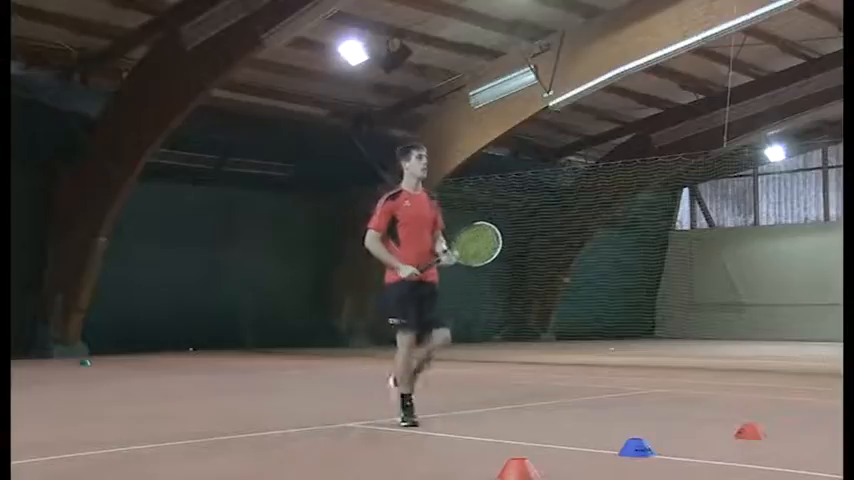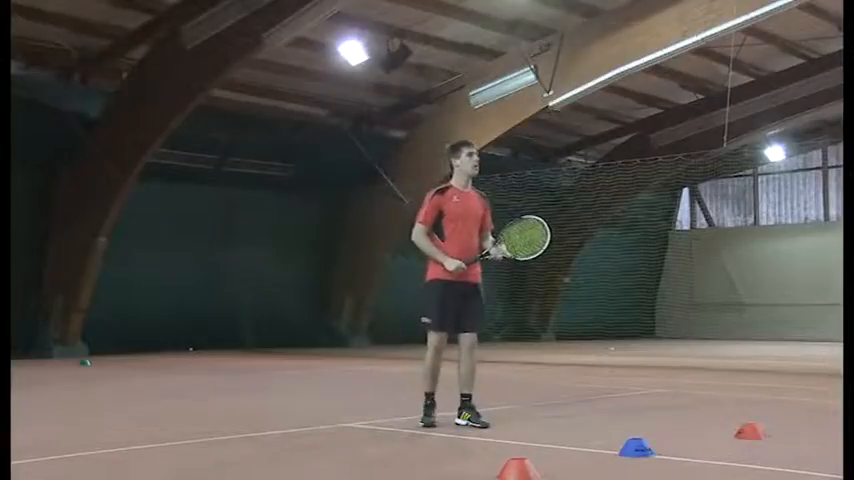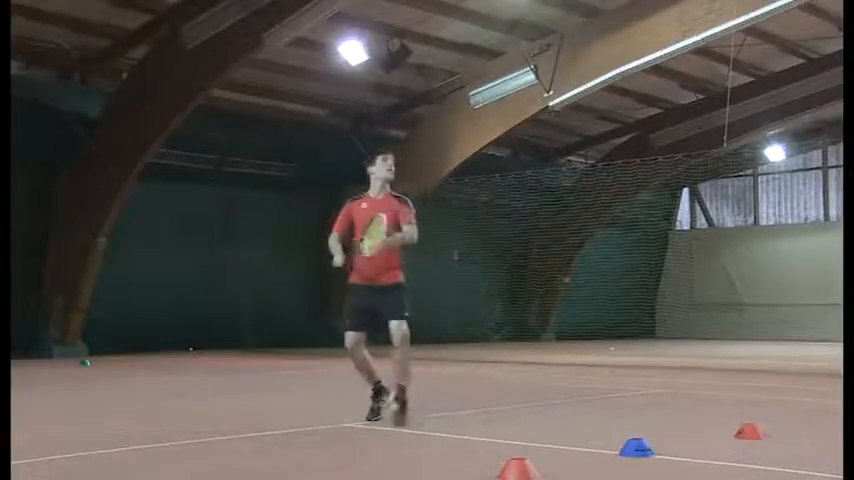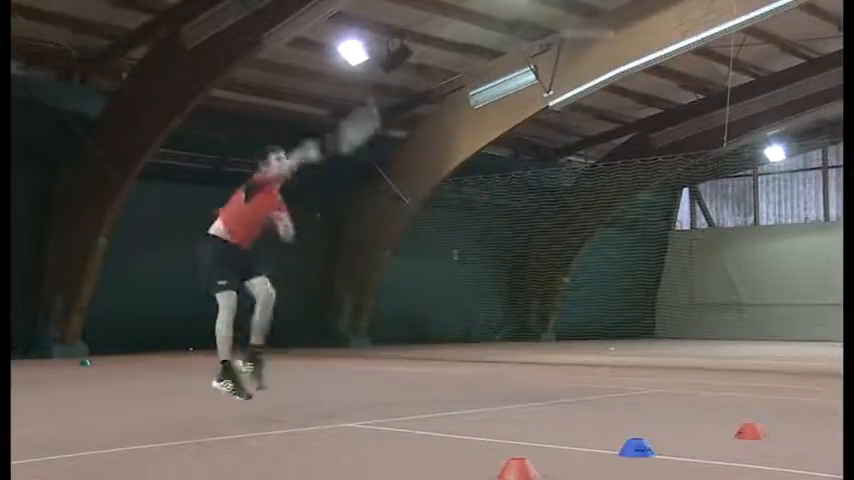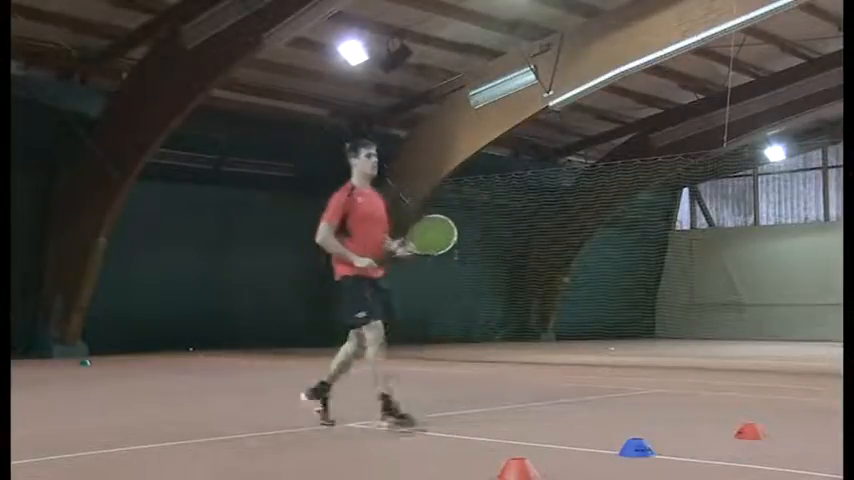
dt=1s
person 1, frame 1
left shoulder: (431, 201)
right shoulder: (391, 201)
right elbow: (371, 241)
left wrist: (443, 252)
right wrist: (400, 266)
left hip: (428, 281)
right hip: (400, 282)
left knee: (441, 337)
right knee: (405, 341)
left ankle: (403, 379)
right ankle: (406, 405)
person 1, frame 2
left shoulder: (480, 200)
right shoulder: (439, 196)
right elbow: (417, 235)
left wrist: (493, 249)
right wrist: (446, 260)
left hip: (471, 281)
right hip: (442, 280)
left knee: (469, 343)
right knee: (436, 343)
left ankle: (466, 407)
right ankle: (429, 403)
person 1, frame 3
left shoulder: (401, 203)
right shoulder: (354, 205)
left elbow: (411, 235)
right elbow: (335, 237)
left wrist: (384, 241)
right wrist: (338, 253)
left hip: (391, 284)
right hip: (360, 284)
left knee: (400, 336)
right knee: (353, 344)
left ankle: (401, 398)
right ankle: (379, 391)
person 1, frame 4
left shoulder: (275, 198)
right shoulder: (259, 184)
left elbow: (284, 223)
right elbow: (278, 173)
left wrist: (284, 225)
right wrist: (309, 154)
left hip: (238, 249)
right hip: (219, 245)
left knee: (267, 294)
right knee: (228, 306)
left ankle: (254, 356)
right ankle: (226, 372)
person 1, frame 5
left shoulder: (377, 198)
right shoulder: (344, 196)
right elbow: (322, 236)
left wrist: (396, 247)
right wrist: (355, 259)
left hip: (374, 277)
right hip: (352, 277)
left knee: (358, 342)
right knee: (375, 336)
left ankle: (318, 392)
right ankle: (388, 408)
